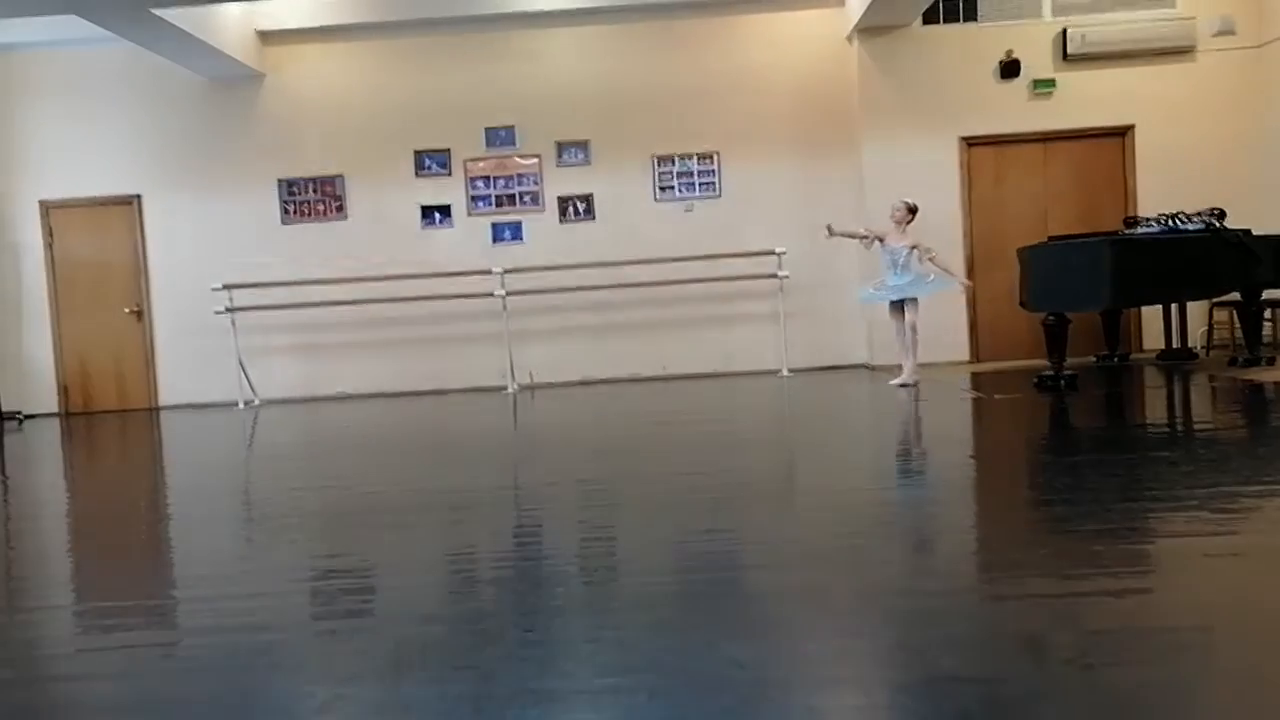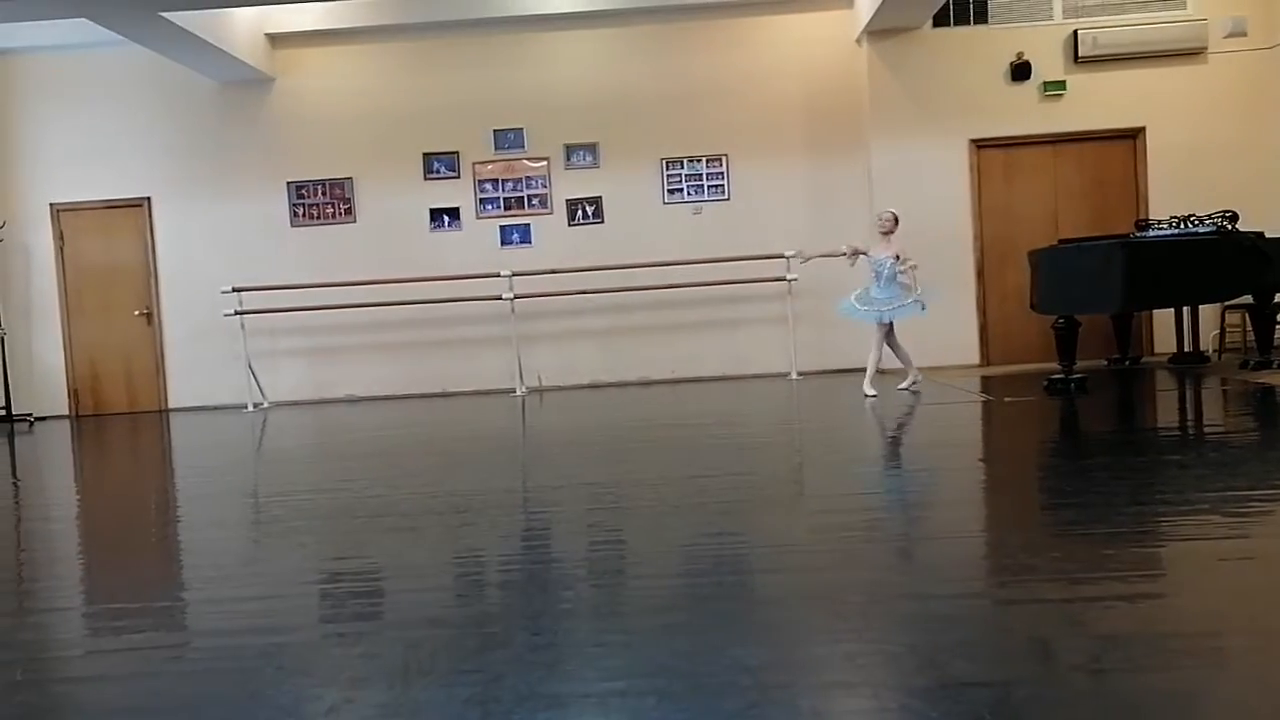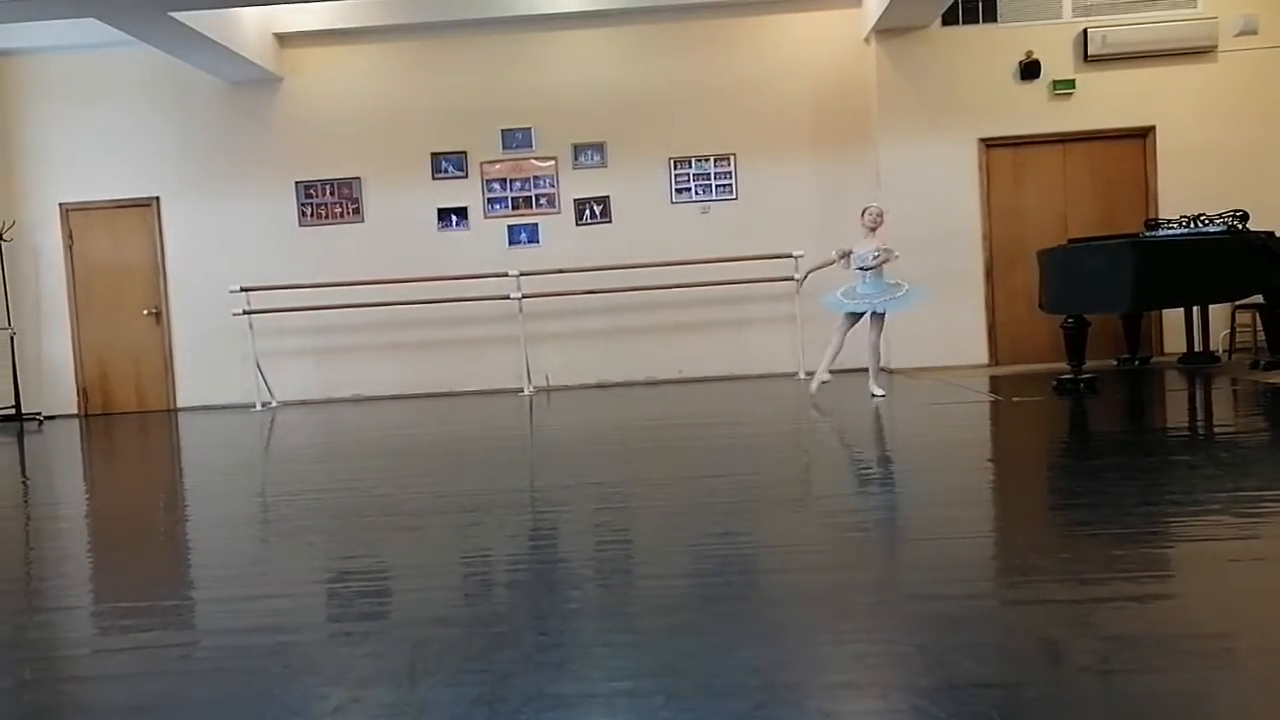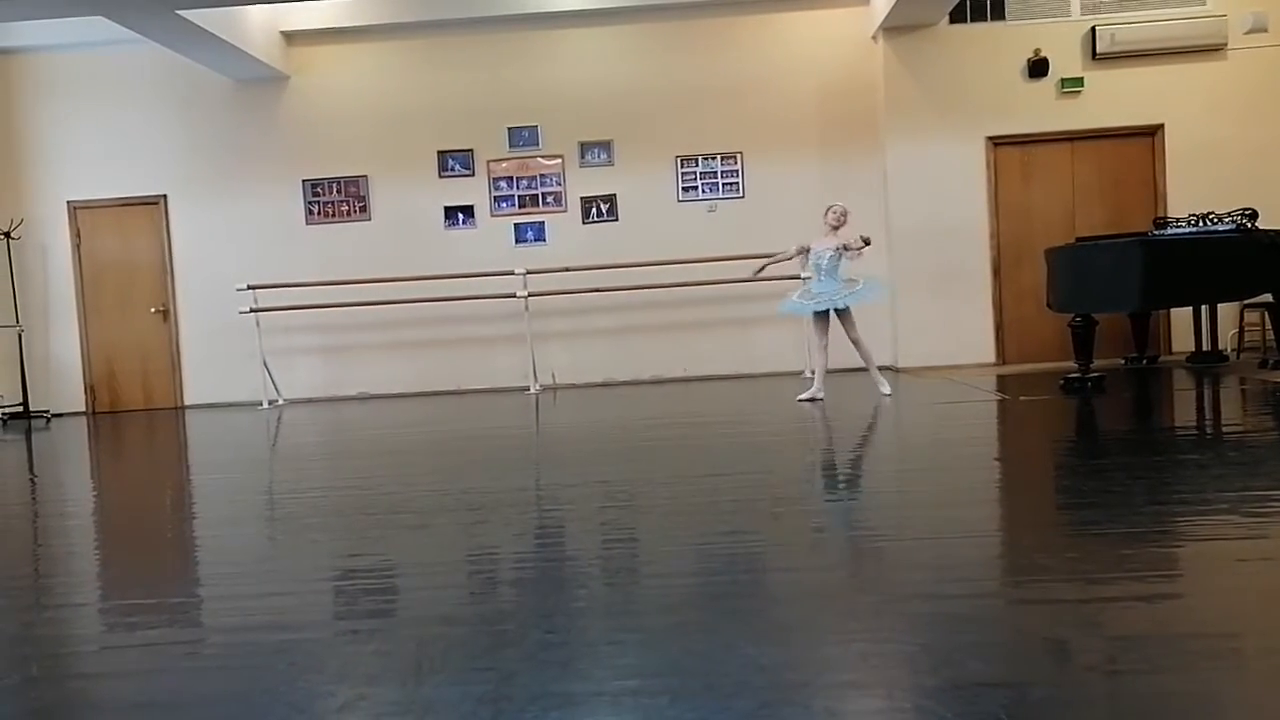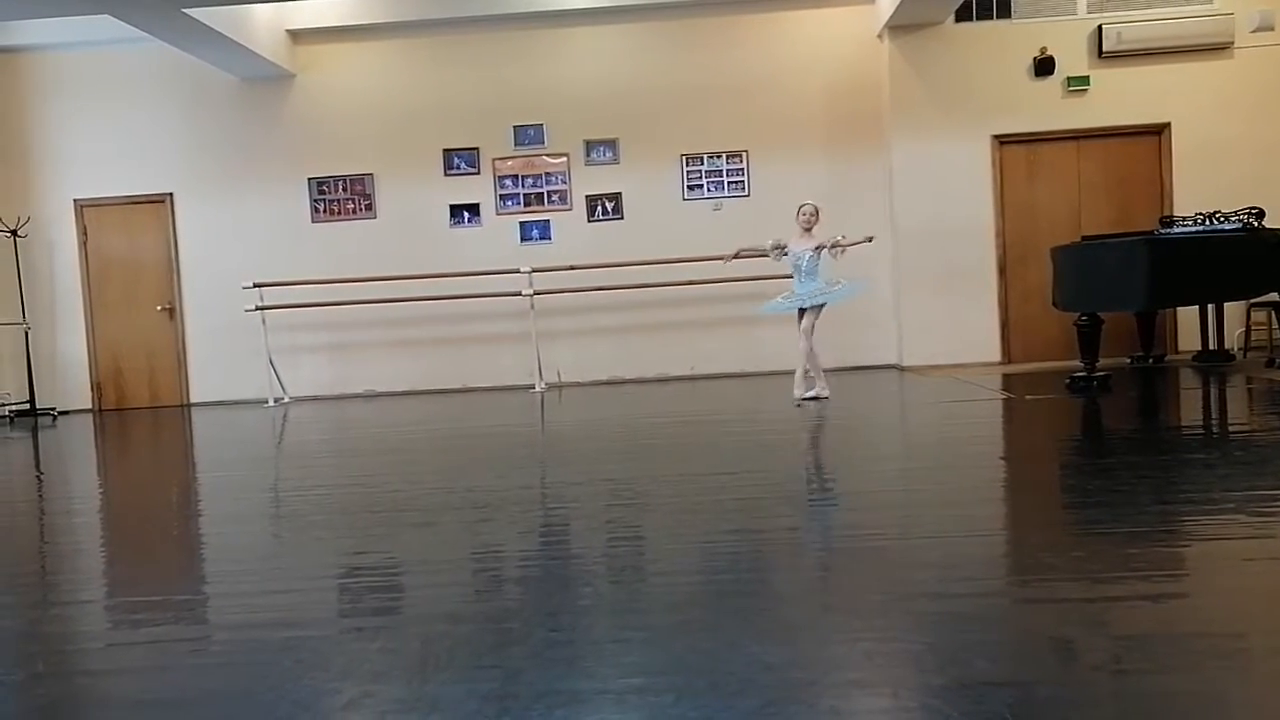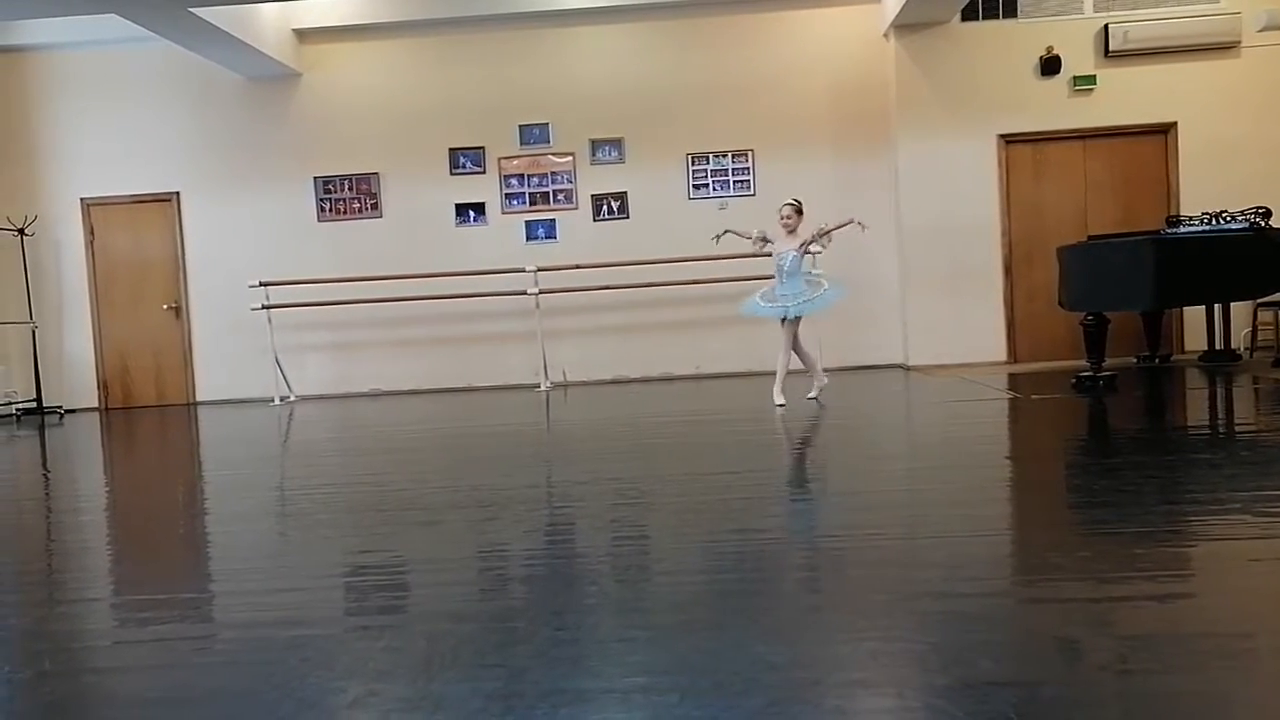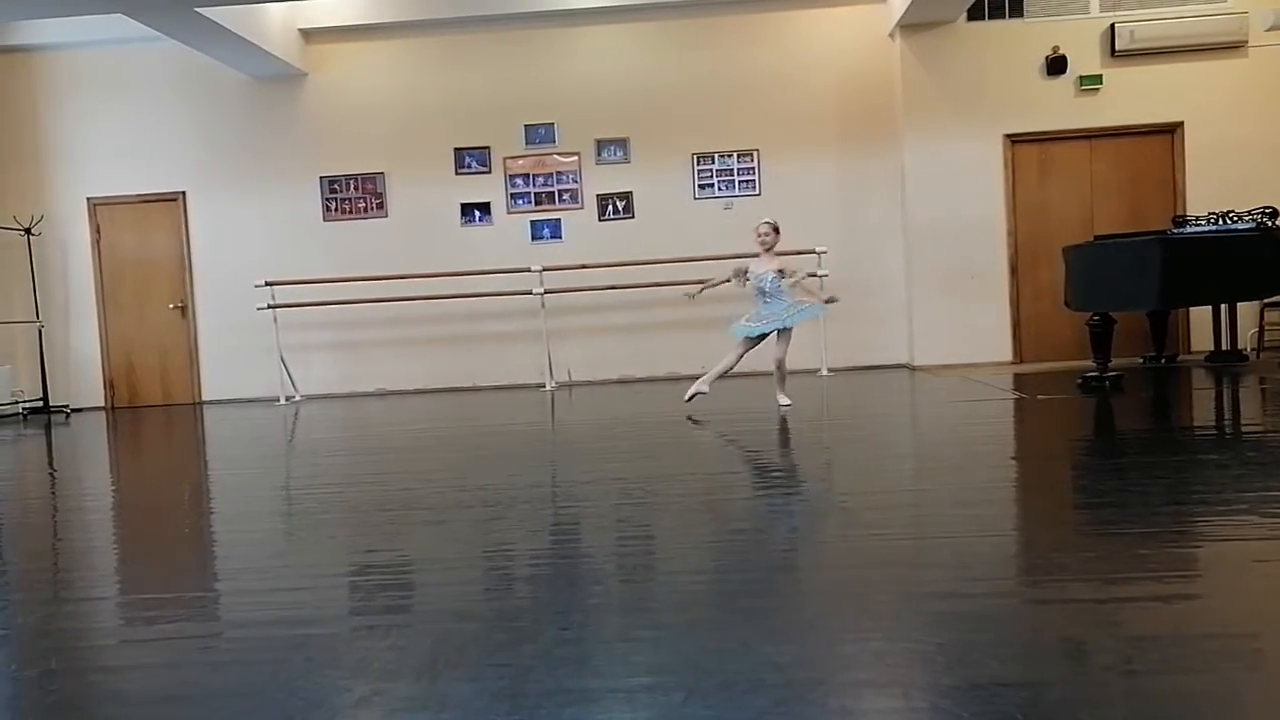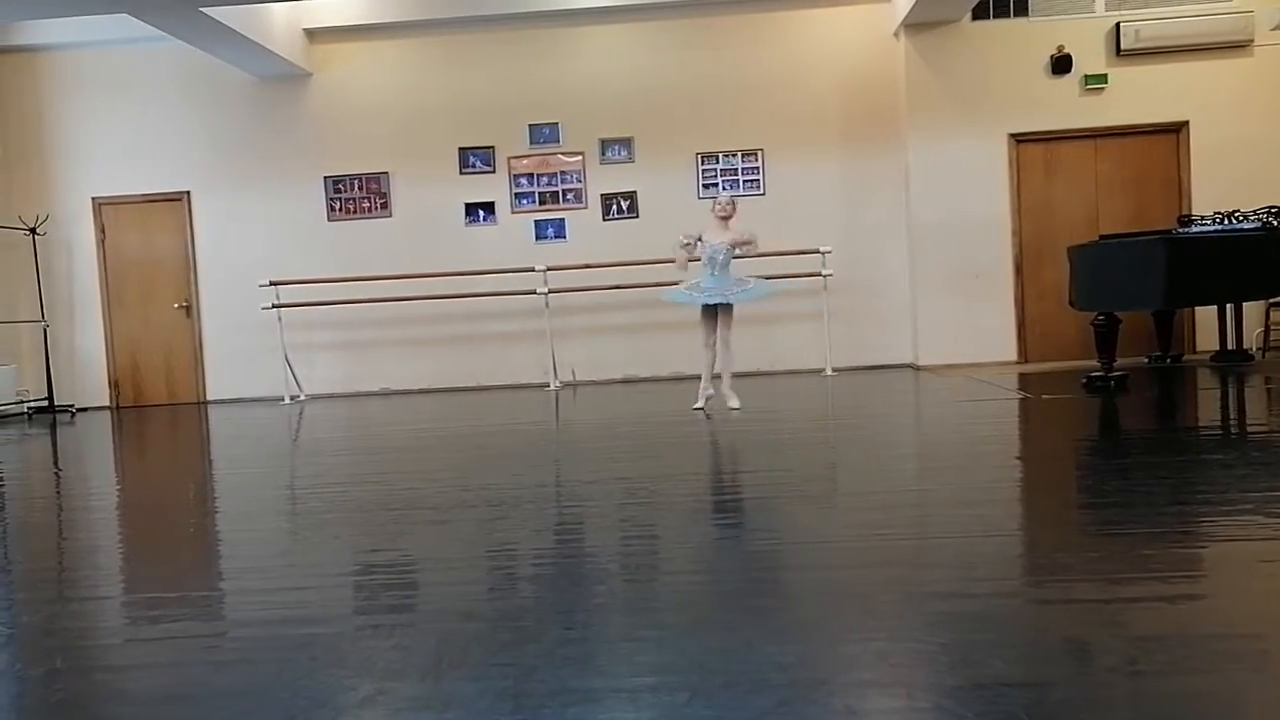
dt=0.5s
person 1, frame 1
left shoulder: (911, 241)
right shoulder: (884, 236)
left elbow: (934, 260)
right elbow: (860, 235)
left wrist: (957, 278)
right wrist: (837, 233)
left hip: (910, 285)
right hip: (891, 287)
left knee: (910, 322)
right knee: (899, 331)
left ankle: (911, 366)
right ankle: (907, 372)
person 1, frame 2
left shoulder: (896, 249)
right shoulder: (870, 249)
left elbow: (909, 270)
right elbow: (841, 252)
left wrist: (916, 294)
right wrist: (813, 256)
left hip: (890, 299)
right hip: (874, 299)
left knee: (877, 339)
right knee: (889, 339)
left ankle: (867, 382)
right ankle: (913, 374)
person 1, frame 3
left shoulder: (879, 244)
right shoulder: (855, 247)
left elbow: (886, 256)
right elbow: (834, 259)
left wrist: (873, 265)
right wrist: (809, 271)
left hip: (878, 294)
right hip: (859, 295)
left knee: (874, 341)
right knee: (839, 331)
left ankle: (873, 383)
right ankle: (823, 371)
person 1, frame 4
left shoulder: (840, 242)
right shoulder: (814, 244)
left elbow: (855, 247)
right elbow: (791, 254)
left wrist: (864, 243)
right wrist: (766, 263)
left hip: (836, 292)
right hip: (817, 294)
left knee: (854, 337)
right knee: (820, 343)
left ankle: (877, 377)
right ankle: (817, 388)
person 1, frame 5
left shoulder: (819, 243)
right shoulder: (789, 244)
left elbow: (842, 243)
right elbow: (765, 250)
left wrist: (864, 240)
right wrist: (739, 251)
left hip: (817, 292)
right hip: (800, 294)
left knee: (805, 329)
right knee: (805, 342)
left ankle: (800, 378)
right ankle: (821, 386)
person 1, frame 6
left shoulder: (803, 241)
right shoulder: (775, 241)
left elbow: (826, 230)
right elbow: (750, 235)
left wrist: (853, 222)
right wrist: (727, 231)
left hip: (798, 295)
right hip: (780, 296)
left knee: (787, 341)
right knee: (793, 342)
left ankle: (778, 389)
right ankle: (819, 378)
person 1, frame 7
left shoulder: (780, 265)
right shoulder: (751, 265)
left elbow: (798, 283)
right elbow: (726, 278)
left wrist: (820, 299)
right wrist: (700, 289)
left hip: (784, 313)
right hip: (763, 316)
left knee: (779, 357)
right knee: (739, 350)
left ankle: (781, 392)
right ankle: (703, 382)
person 1, frame 8
left shoulder: (733, 235)
right shoulder: (703, 234)
left elbow: (751, 242)
right elbow: (684, 245)
left wrist: (744, 241)
right wrist: (682, 252)
left hip: (725, 288)
right hip: (706, 289)
left knee: (724, 338)
right knee: (708, 341)
left ankle: (727, 388)
right ankle: (705, 389)
